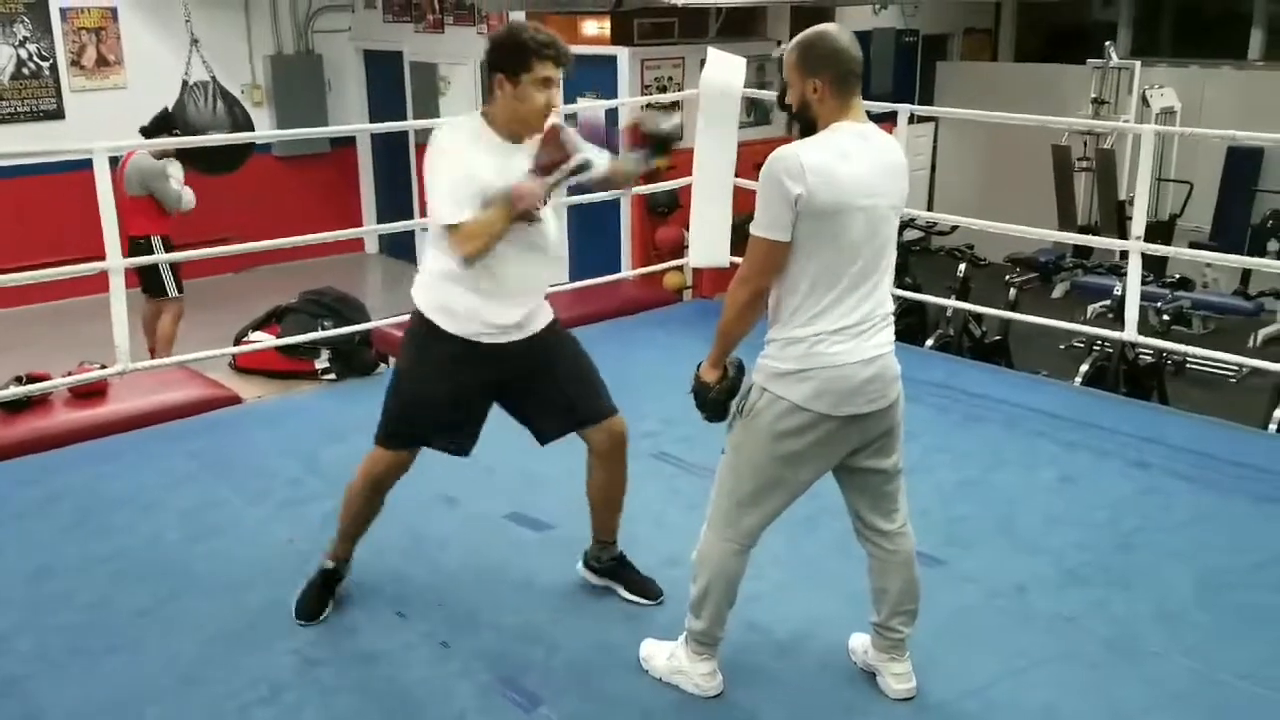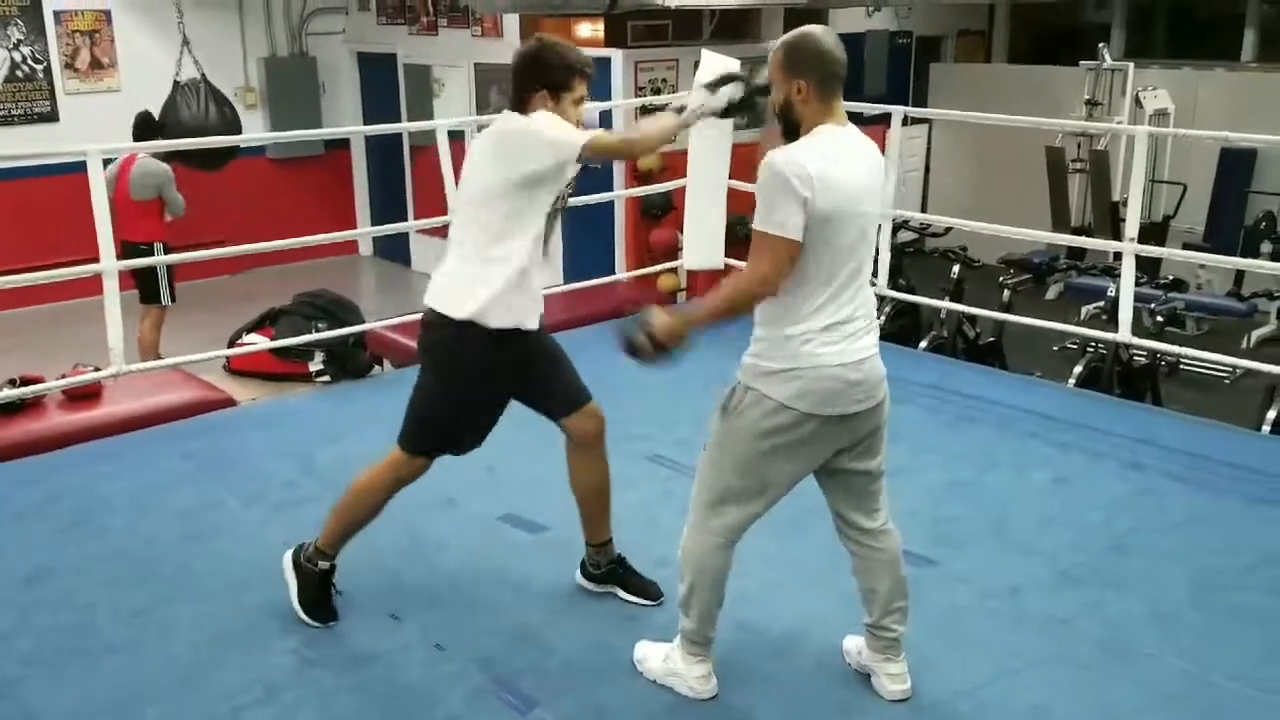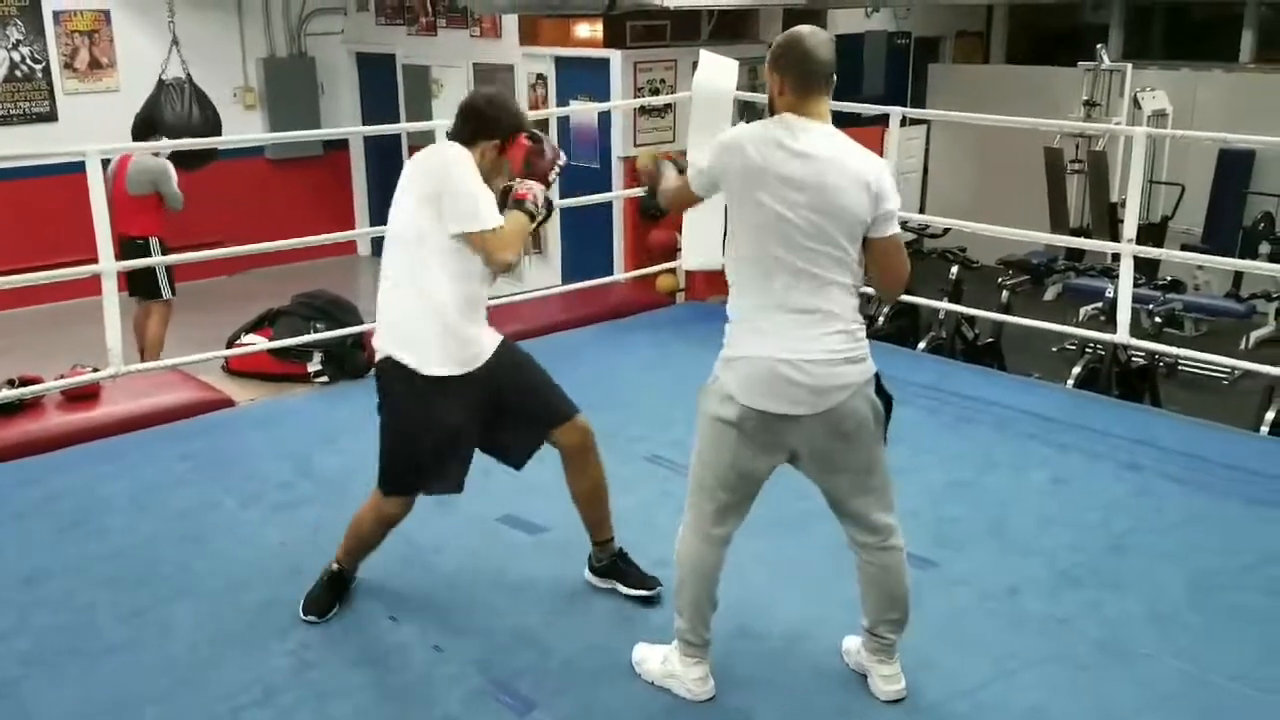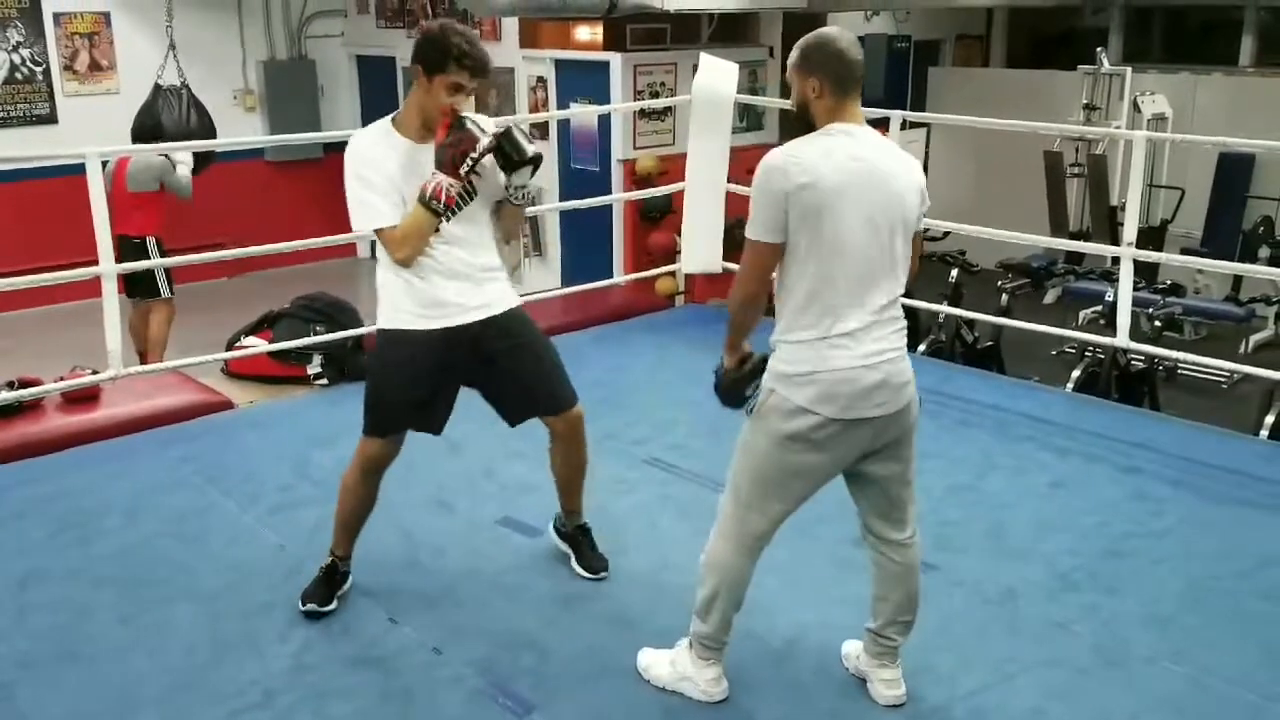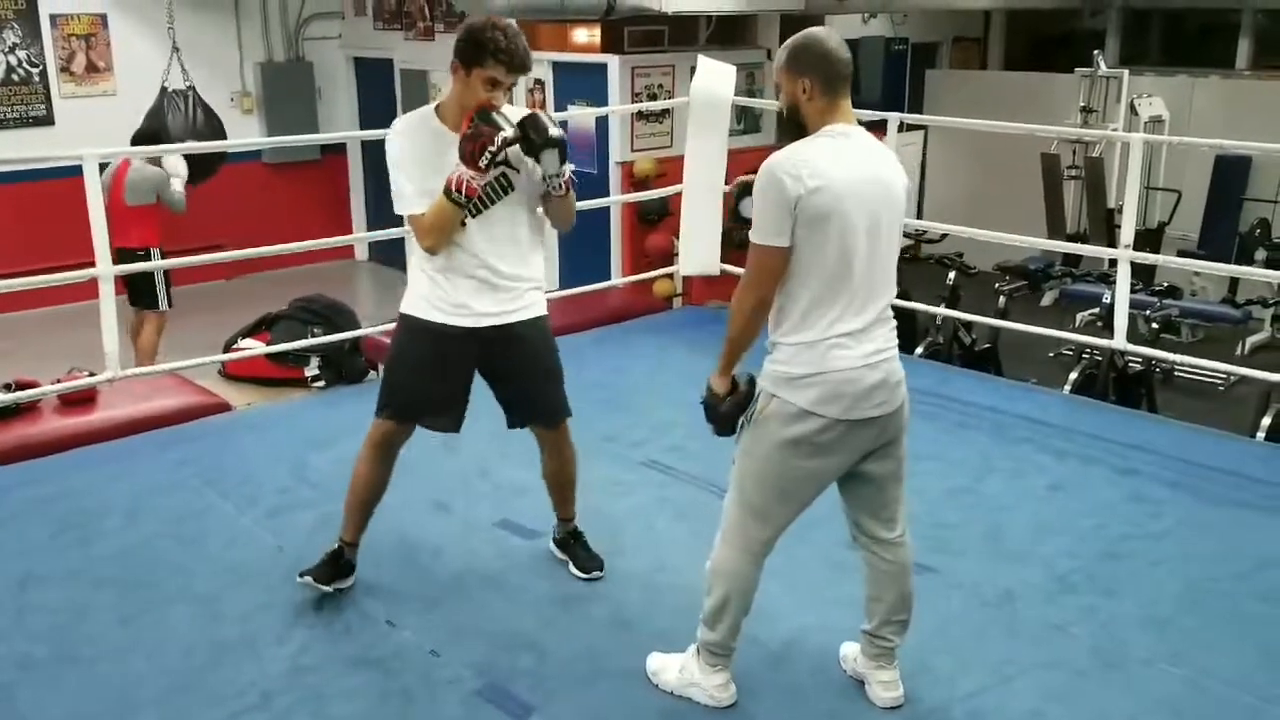
dt=0.4s
person 1, frame 1
left shoulder: (792, 164)
right shoulder: (892, 154)
left elbow: (753, 283)
left wrist: (715, 360)
right wrist: (807, 127)
left hip: (800, 384)
right hip: (877, 377)
left knee: (730, 525)
right knee: (886, 523)
left ankle: (698, 658)
right ankle: (893, 658)
person 1, frame 2
left shoulder: (790, 166)
right shoulder: (865, 152)
left elbow: (764, 277)
left wrist: (678, 324)
left hip: (788, 384)
right hip: (862, 378)
left knee: (712, 520)
right knee: (868, 522)
left ankle: (692, 660)
right ankle: (888, 658)
person 1, frame 3
left shoulder: (742, 145)
right shoulder: (868, 169)
left elbow: (674, 197)
right elbow: (894, 282)
left wrist: (659, 171)
left hip: (750, 381)
right hip: (838, 383)
left knee: (706, 525)
right knee: (875, 528)
left ankle: (690, 662)
right ankle: (883, 660)
person 1, frame 4
left shoulder: (785, 165)
right shoulder: (906, 167)
left elbow: (751, 284)
left wrist: (733, 349)
left hip: (808, 390)
right hip: (890, 385)
left knee: (739, 529)
right knee: (894, 531)
left ankle: (702, 663)
right ankle: (884, 664)
person 1, frame 5
left shoulder: (788, 168)
right shoulder: (887, 164)
left elbow: (757, 290)
left wrist: (724, 372)
left hip: (807, 392)
right hip: (882, 384)
left knee: (744, 535)
right knee: (885, 532)
left ankle: (710, 670)
right ankle: (881, 666)
person 2, frame 1
left shoulder: (546, 138)
right shoulder: (454, 143)
left elbow: (615, 175)
right elbow: (467, 247)
left wrist: (647, 153)
right wrist: (522, 191)
left hip: (529, 328)
right hip: (451, 332)
left knee: (610, 434)
right knee: (388, 459)
left ankle: (603, 556)
right ankle: (334, 565)
person 2, frame 2
left shoulder: (534, 145)
right shoulder: (521, 136)
right elbow: (628, 145)
left wrist: (552, 206)
right wrist: (698, 106)
left hip: (514, 322)
right hip: (467, 330)
left knee: (587, 427)
right knee: (412, 459)
left ankle: (600, 560)
right ankle: (313, 559)
person 2, frame 3
left shoulder: (452, 174)
right shoulder: (446, 159)
right elbow: (503, 254)
left wrist: (523, 200)
right wrist: (530, 195)
left hip: (476, 350)
right hip: (419, 362)
left knee: (576, 435)
right knee: (393, 503)
left ankle: (605, 558)
right ankle: (340, 571)
person 2, frame 4
right shoulder: (370, 149)
left elbow: (508, 230)
right elbow: (402, 251)
left wrist: (518, 179)
right wrist: (441, 183)
left hip: (492, 309)
right hip: (415, 323)
left knee: (566, 418)
right knee: (374, 452)
left ankle: (572, 526)
right ankle: (337, 565)
person 2, frame 5
left shoulder: (522, 129)
right shoulder: (409, 133)
left elbow: (564, 223)
right elbow: (430, 238)
left wrist: (553, 166)
right wrist: (467, 174)
left hip: (518, 312)
right hip: (435, 315)
left knee: (554, 429)
right knee: (386, 433)
left ankle: (566, 532)
right ankle: (345, 552)
person 3, frame 1
left shoulder: (132, 160)
right shoulder: (150, 167)
right elbow: (174, 204)
right wrist: (175, 179)
left hip: (139, 240)
right hip: (152, 242)
left knee: (154, 301)
right knee: (173, 308)
left ankle: (155, 358)
person 3, frame 2
left shoulder: (115, 168)
right shoulder: (158, 170)
right elbow: (178, 211)
right wrist: (170, 191)
left hip: (129, 245)
right hip: (151, 247)
left knee: (151, 307)
right knee: (155, 313)
left ankle: (152, 360)
person 3, frame 3
left shoulder: (116, 163)
right shoulder: (155, 165)
right elbow: (176, 204)
right wrist: (170, 179)
left hip: (127, 241)
right hip: (147, 242)
left knee: (144, 304)
right knee: (160, 308)
left ankle: (146, 362)
person 3, frame 4
left shoulder: (114, 165)
right shoulder: (156, 163)
right elbow: (185, 192)
right wrist: (184, 164)
left hip: (124, 242)
right hip: (144, 242)
left knee: (140, 305)
right knee: (163, 307)
left ankle: (145, 364)
person 3, frame 5
left shoulder: (110, 172)
right shoulder: (153, 174)
right elbow: (179, 206)
right wrist: (178, 179)
left hip: (122, 251)
right hip: (145, 252)
left knee: (141, 312)
right knee: (154, 319)
left ankle: (143, 368)
